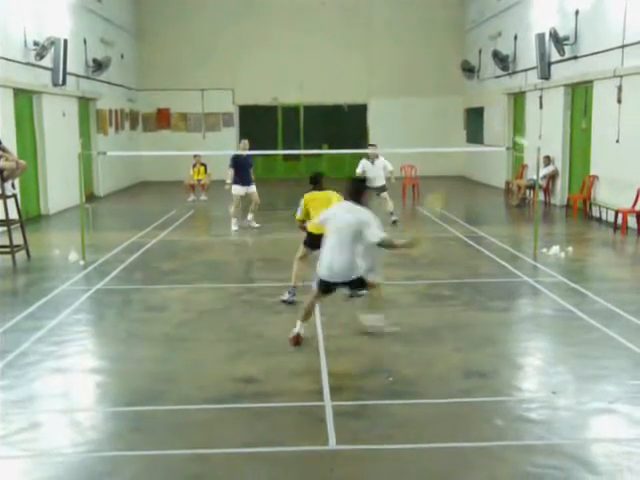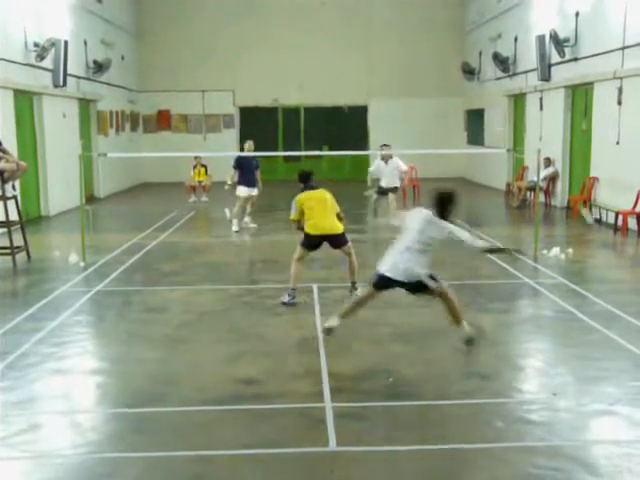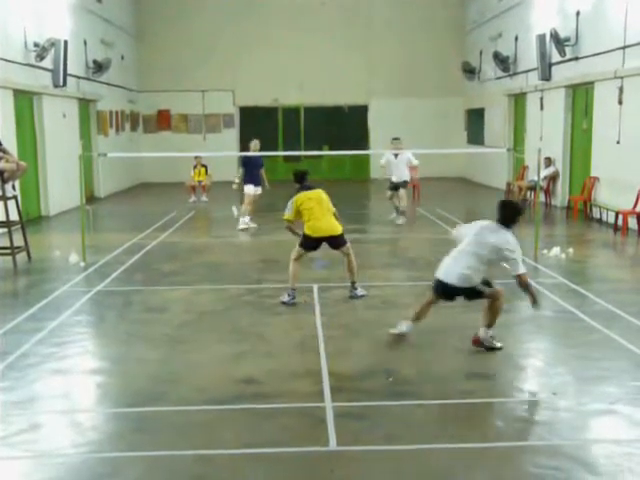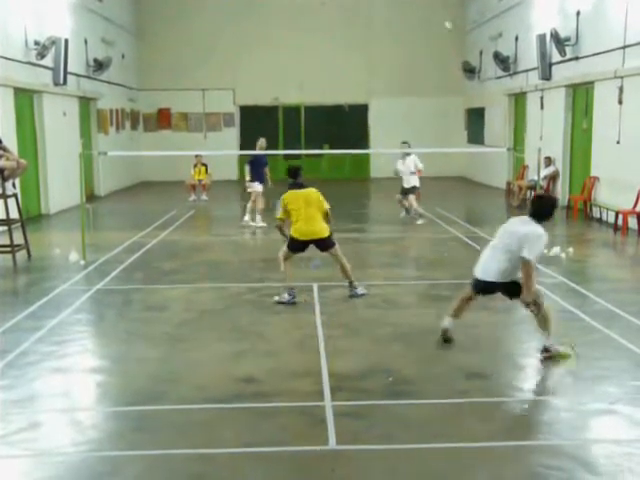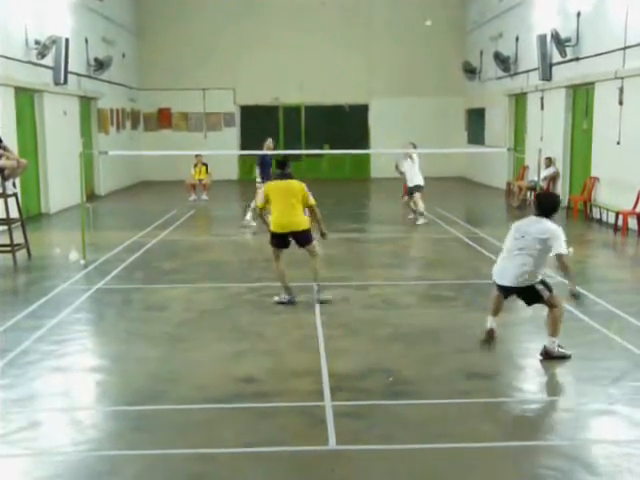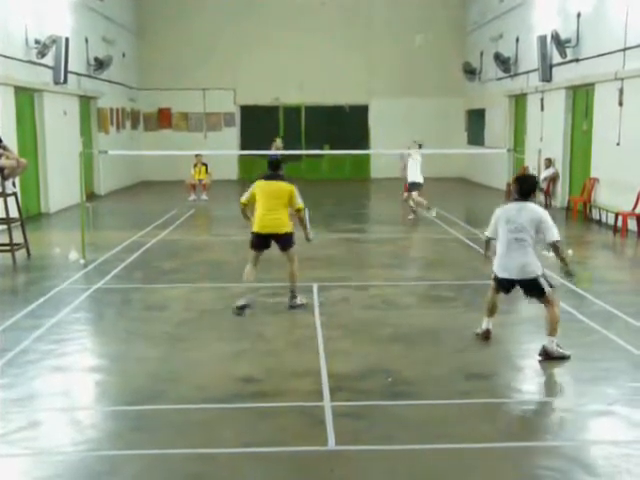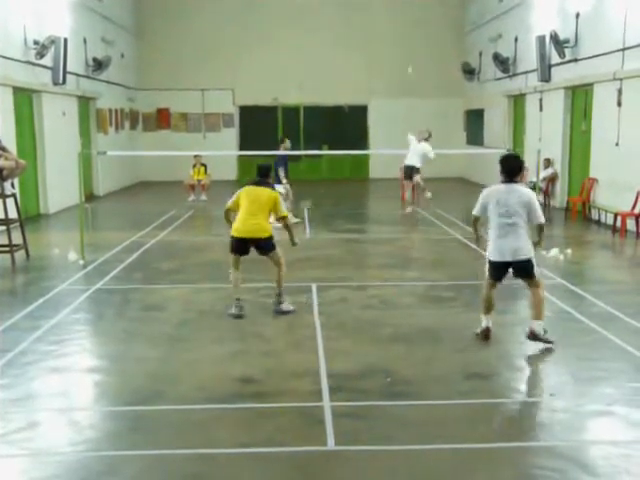
dt=0.2s
person 1, frame 1
left shoulder: (335, 209)
right shoulder: (366, 216)
left elbow: (315, 222)
right elbow: (383, 242)
right wrist: (403, 244)
left hip: (327, 268)
right hip: (348, 269)
left knee: (317, 295)
right knee: (374, 286)
left ankle: (298, 330)
person 1, frame 2
left shoulder: (419, 214)
right shoulder: (449, 230)
right elbow: (478, 244)
left hip: (388, 266)
right hip: (411, 273)
left knee: (368, 295)
right knee: (445, 293)
left ankle: (334, 321)
right ankle: (465, 330)
person 1, frame 3
left shoulder: (480, 225)
right shoulder: (510, 243)
left elbow: (455, 234)
right elbow: (521, 280)
right wrist: (533, 296)
left hip: (445, 272)
right hip: (466, 278)
left knee: (432, 299)
right knee: (497, 295)
left ankle: (405, 327)
right ankle: (484, 337)
person 1, frame 4
left shoulder: (515, 221)
right shoulder: (539, 234)
right elbow: (526, 262)
right wrist: (527, 291)
left hip: (483, 269)
right hip: (503, 275)
left knee: (468, 295)
right knee: (536, 300)
left ankle: (447, 326)
right ankle: (548, 345)
person 1, frame 5
left shoulder: (519, 224)
right shoulder: (554, 230)
right elbow: (561, 258)
right wrist: (571, 283)
left hip: (500, 273)
right hip: (523, 278)
left knee: (499, 293)
right knee: (556, 305)
left ankle: (490, 327)
right ankle: (551, 347)
person 1, frame 6
left shoulder: (501, 211)
right shoulder: (540, 213)
left elbow: (489, 238)
right elbow: (554, 244)
left wrist: (486, 252)
right wrist: (565, 265)
left hip: (502, 267)
right hip: (527, 270)
left knee: (494, 291)
right knee: (551, 302)
left ankle: (486, 327)
right ankle: (550, 345)
person 1, frame 7
left shoulder: (489, 193)
right shoulder: (528, 194)
left elbow: (475, 217)
right elbow: (540, 224)
left wrist: (476, 233)
right wrist: (539, 240)
left hip: (496, 251)
right hip: (521, 251)
left knee: (490, 286)
right knee: (536, 286)
left ankle: (485, 325)
right ankle: (537, 327)
person 2, frame 1
left shoulder: (306, 198)
right shoulder: (335, 195)
left elbow: (300, 224)
left hip: (315, 230)
left knee: (299, 259)
left ankle: (291, 293)
person 2, frame 2
left shoulder: (298, 199)
right shoulder: (326, 193)
left elbow: (298, 225)
right elbow: (340, 216)
left hip: (314, 230)
right hip: (334, 229)
left knee: (297, 259)
right knee: (350, 253)
left ankle: (291, 294)
right ankle: (354, 288)
person 2, frame 3
left shoulder: (295, 200)
right shoulder: (321, 193)
left elbow: (288, 224)
right elbow: (335, 215)
left wrist: (299, 235)
left hip: (313, 232)
right hip: (333, 229)
left knee: (294, 259)
right knee: (349, 254)
left ankle: (291, 294)
right ankle: (354, 288)
person 2, frame 4
left shoulder: (285, 198)
right shoulder: (314, 192)
left elbow: (279, 224)
right elbow: (327, 214)
left wrist: (286, 237)
right wrist: (328, 228)
left hip: (299, 234)
right hip: (320, 232)
left knee: (283, 258)
right knee: (339, 257)
left ankle: (289, 294)
right ankle: (353, 288)
person 2, frame 5
left shoulder: (268, 186)
right shoulder: (300, 185)
left elbow: (260, 211)
right elbow: (313, 209)
left wrist: (269, 225)
right wrist: (322, 228)
left hip: (278, 226)
right hip: (300, 226)
left knee: (277, 258)
right knee: (315, 255)
left ankle: (288, 294)
right ankle: (318, 291)
person 2, frame 6
left shoulder: (257, 185)
right shoulder: (290, 188)
left elbow: (243, 206)
right elbow: (300, 213)
left wrist: (251, 220)
right wrist: (306, 232)
left hip: (260, 228)
right hip: (282, 228)
left knee: (252, 263)
right knee: (292, 261)
left ankle: (245, 298)
right ankle: (294, 297)
person 2, frame 7
left shoulder: (243, 190)
right shoulder: (274, 195)
left elbow: (227, 211)
right elbow: (285, 221)
left wrist: (233, 226)
right wrist: (293, 238)
left hip: (239, 233)
right hip: (261, 233)
left knee: (235, 267)
right knee: (280, 263)
left ankle: (237, 304)
right ankle: (279, 302)
